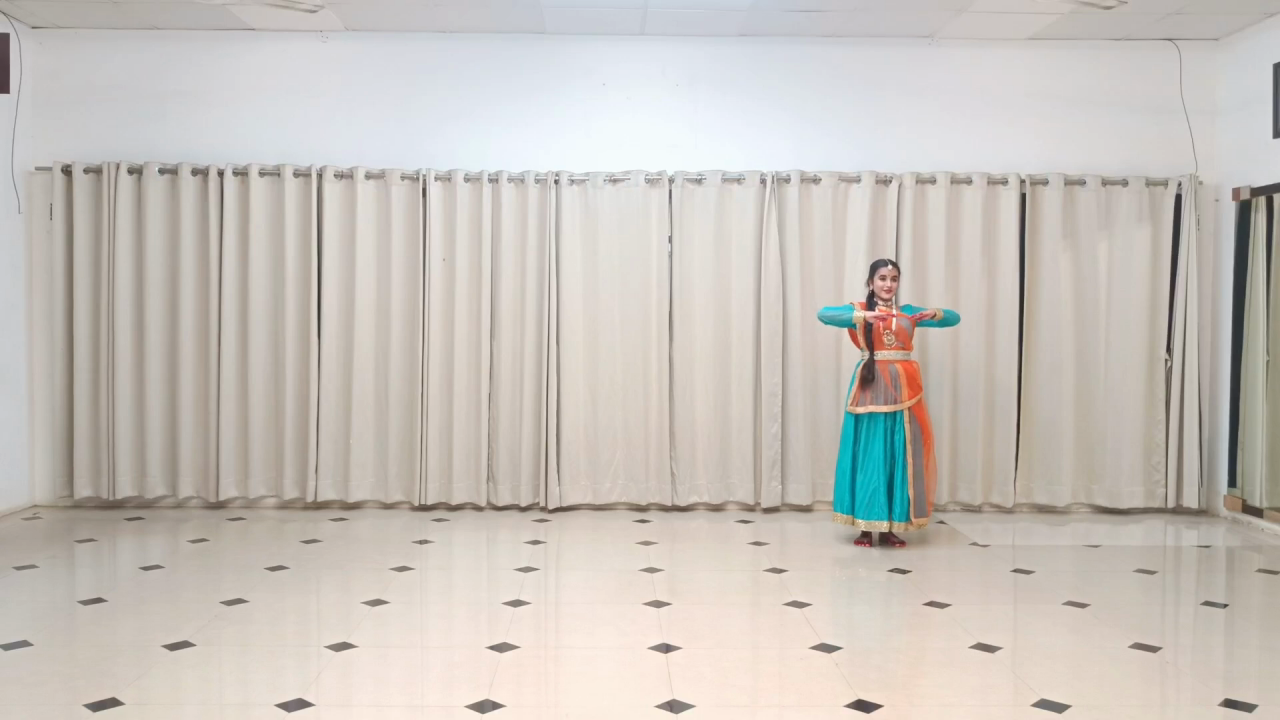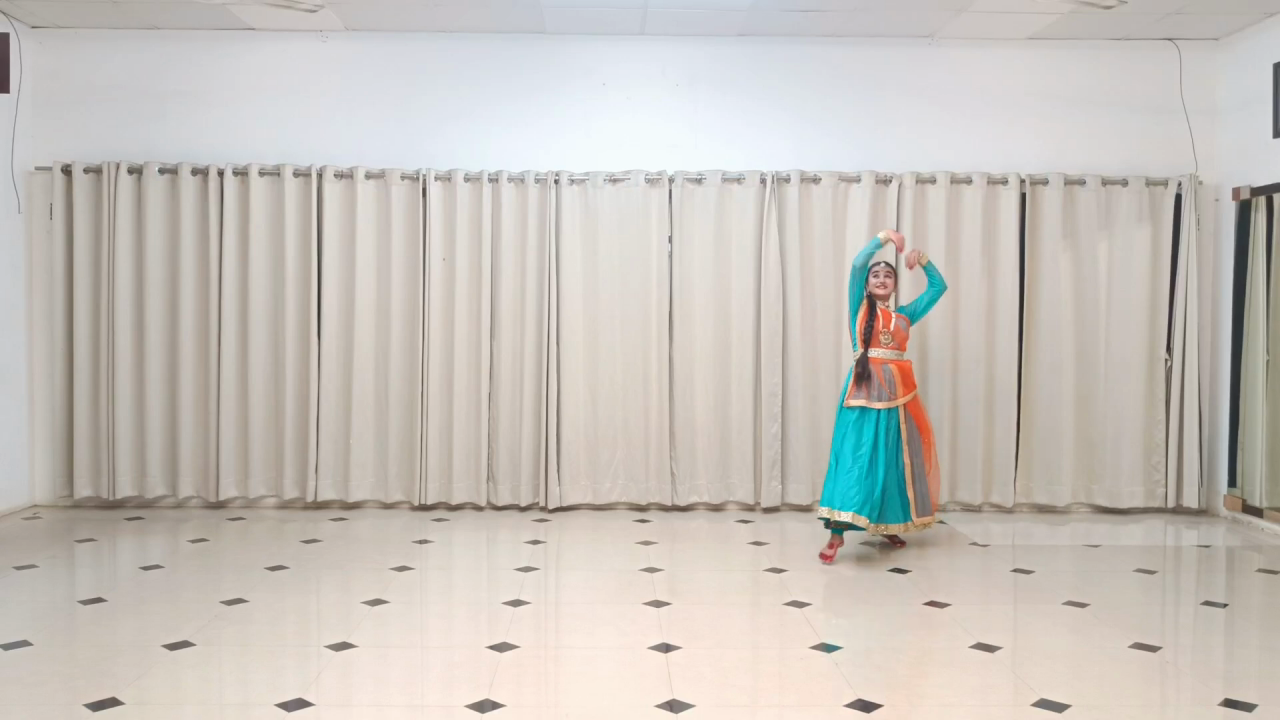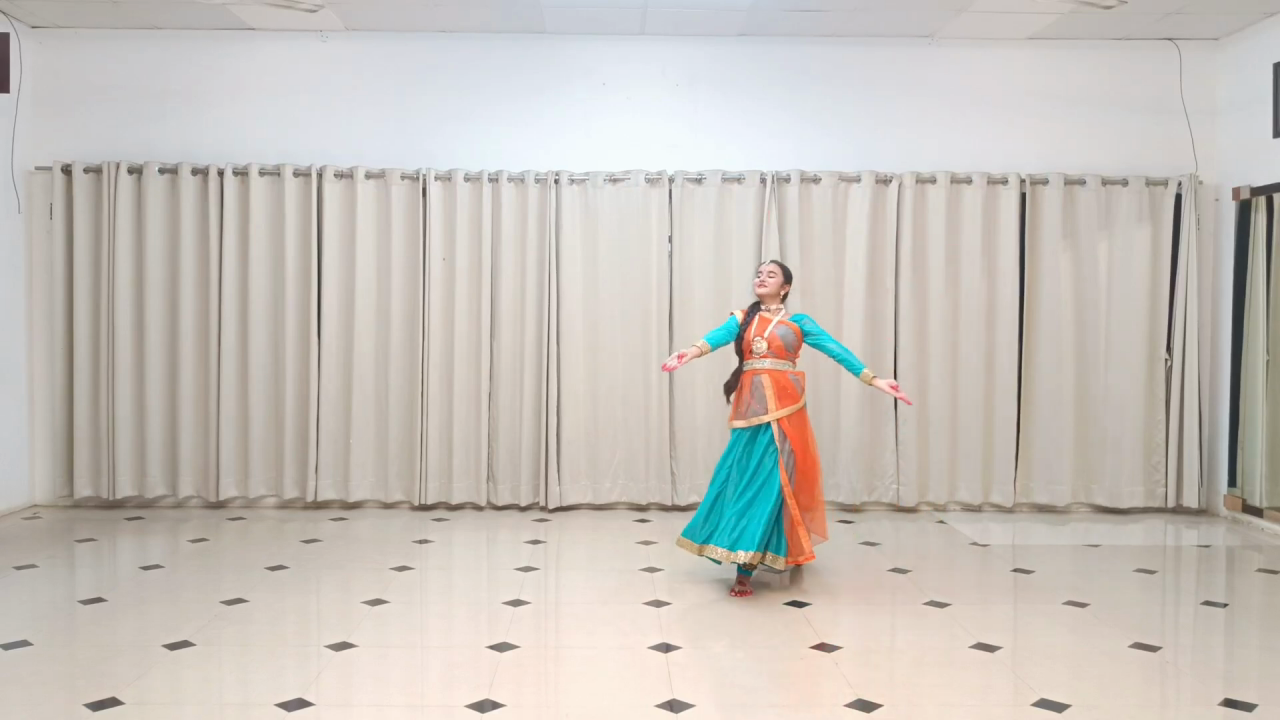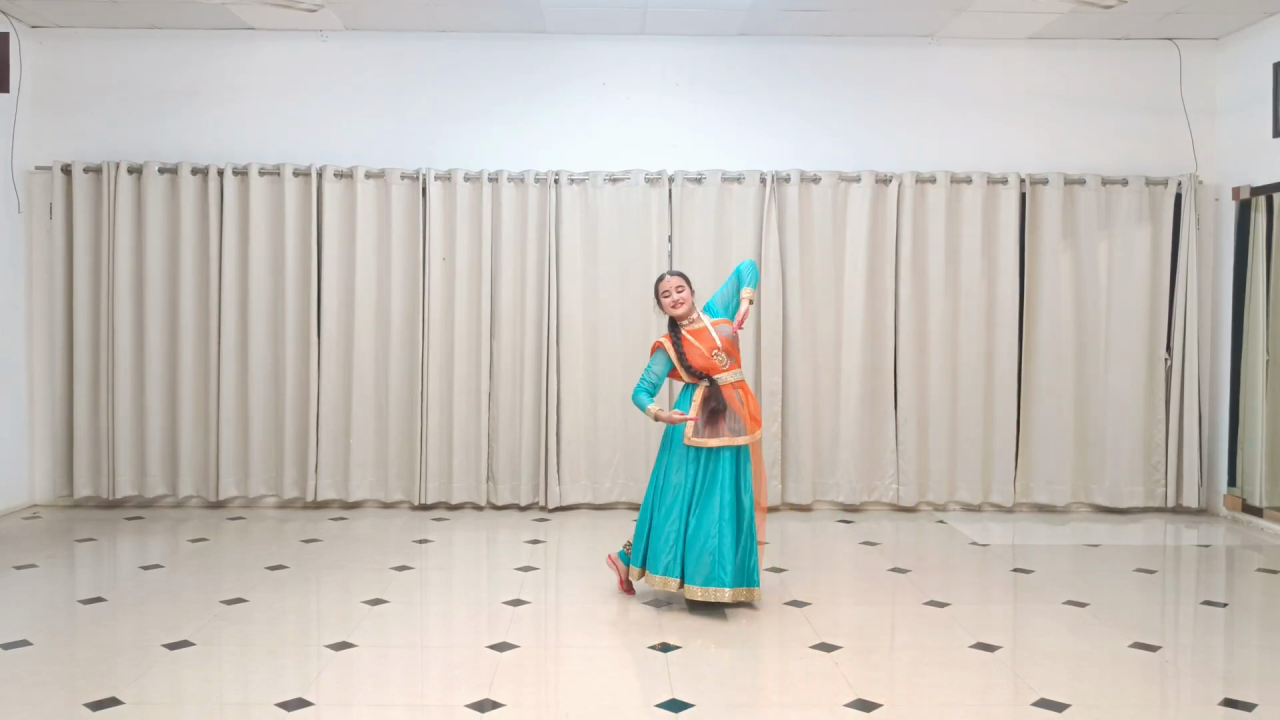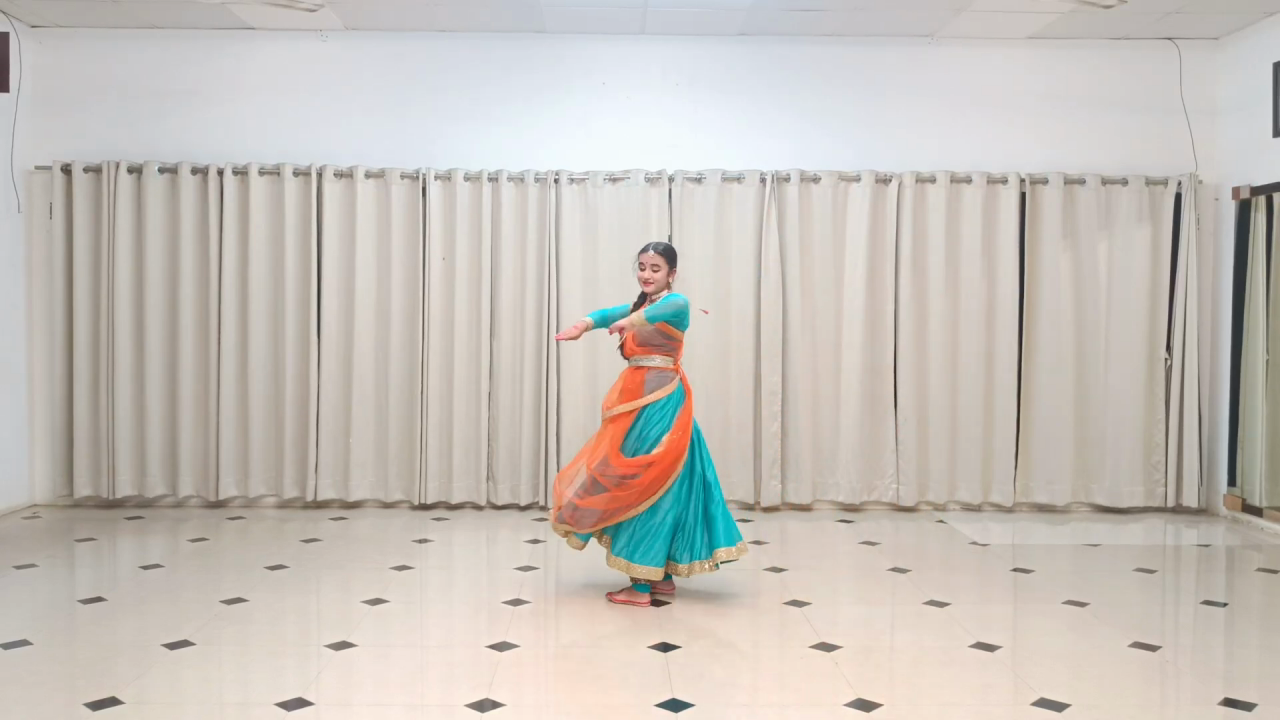
dt=1s
person 1, frame 1
left shoulder: (909, 312)
right shoulder: (859, 310)
left elbow: (954, 318)
right elbow: (824, 314)
left wrist: (933, 314)
right wrist: (865, 316)
left hip: (904, 388)
right hip: (871, 388)
left knee: (901, 455)
right knee: (869, 453)
left ankle: (891, 527)
right ankle: (866, 526)
person 1, frame 2
left shoulder: (905, 314)
right shoulder: (861, 307)
left elbow: (938, 289)
right elbow: (857, 267)
left wrist: (923, 260)
right wrist: (884, 238)
left hip: (897, 392)
right hip: (863, 391)
left knee: (894, 459)
right knee: (850, 454)
left ankle: (892, 527)
right ankle: (837, 535)
person 1, frame 3
left shoulder: (799, 322)
right shoulder: (742, 319)
left elbow: (834, 348)
right elbow: (719, 336)
left wrist: (872, 379)
right wrist: (690, 353)
left hip: (783, 407)
right hip: (748, 406)
left knee: (769, 483)
right knee: (741, 479)
left ankle: (746, 570)
person 1, frame 4
left shoulder: (717, 310)
right shoulder: (668, 345)
left elbow: (747, 267)
right elbow: (643, 389)
left wrist: (745, 303)
right wrist: (655, 413)
left hip: (733, 414)
right hip: (697, 419)
left knee: (724, 500)
right knee: (683, 497)
left ankle: (708, 579)
person 1, frame 5
left shoulder: (671, 302)
right shoulder: (642, 305)
left elbow: (666, 307)
right elbow: (603, 315)
left wrist: (628, 321)
right wrist: (583, 324)
left hip: (659, 402)
right hip: (646, 403)
left knee: (640, 484)
right knee: (660, 485)
left ankle: (642, 584)
right ankle: (663, 572)
